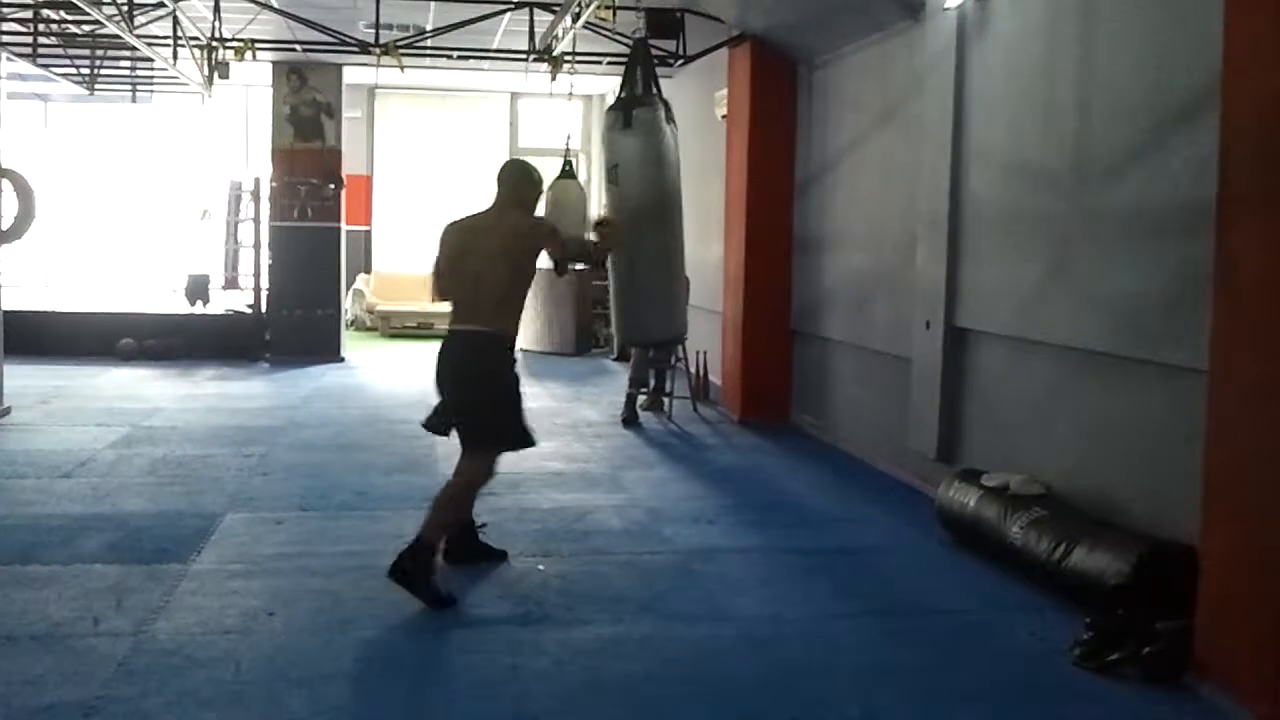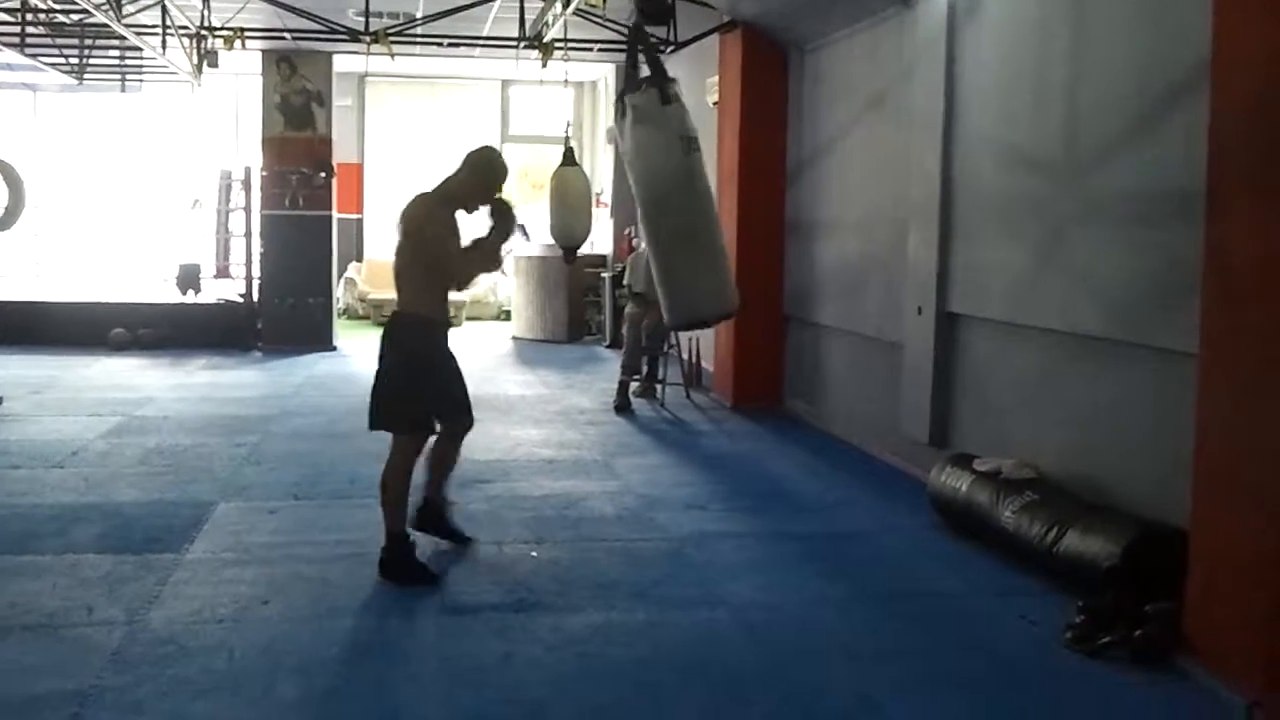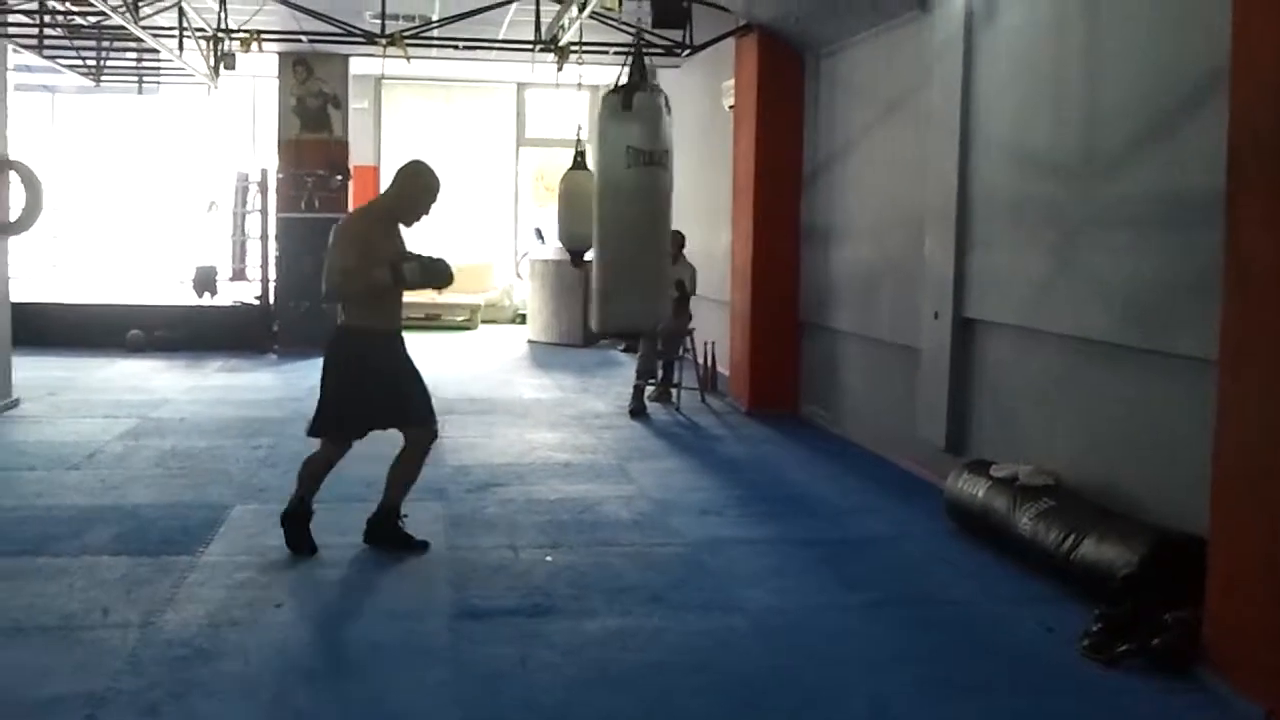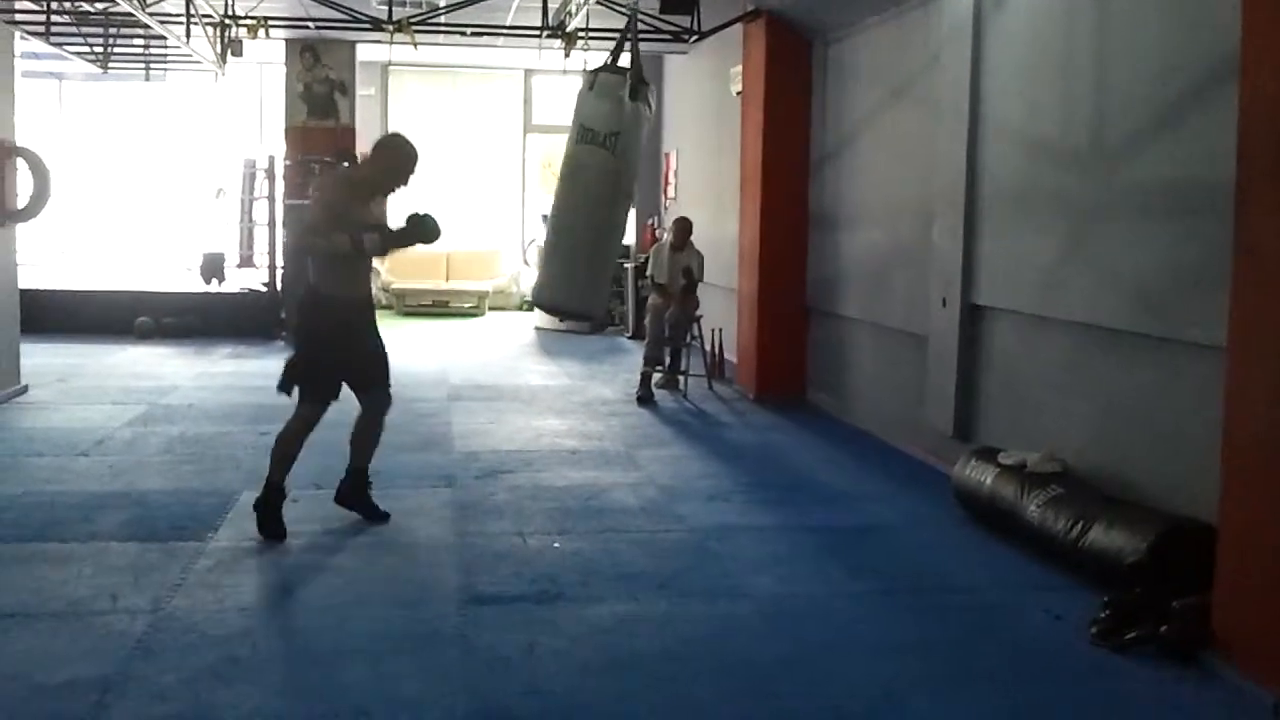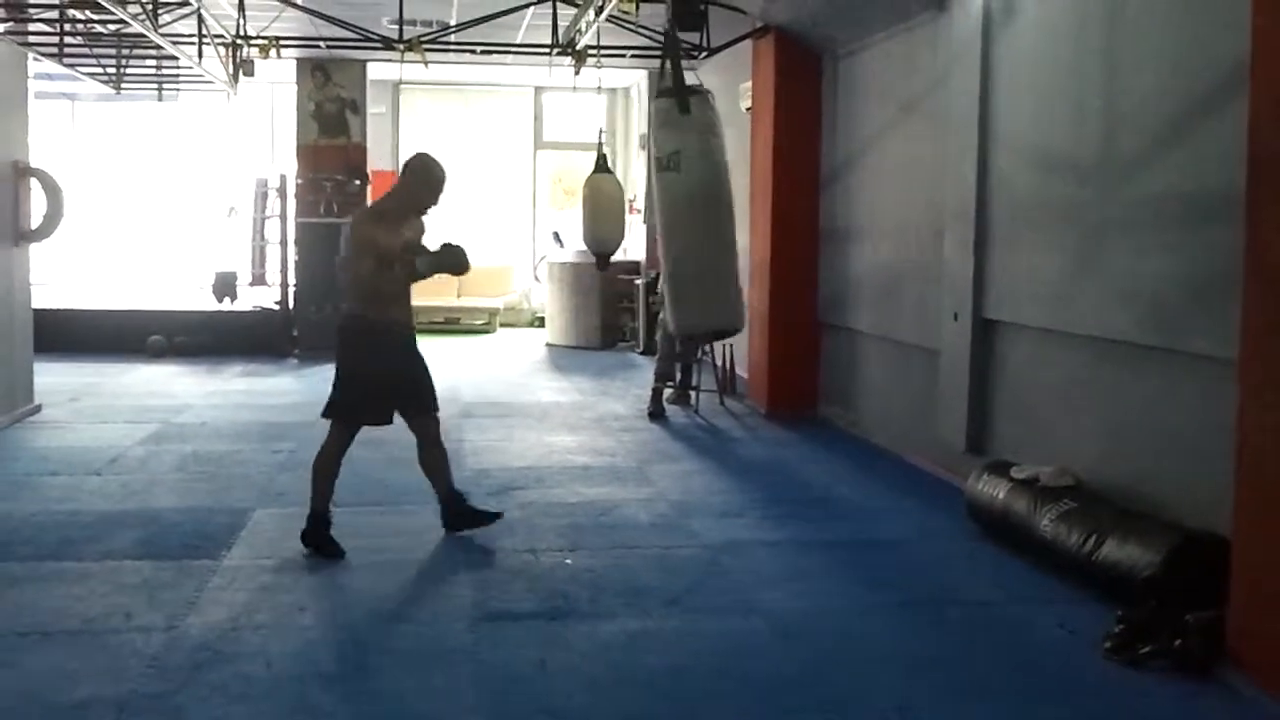
dt=0.7s
person 1, frame 1
left shoulder: (458, 230)
right shoulder: (528, 229)
left elbow: (444, 288)
right elbow: (586, 253)
right wrist: (605, 235)
left hip: (457, 348)
right hip: (488, 353)
left knee: (478, 451)
right knee: (478, 463)
left ankle: (461, 537)
right ankle: (417, 558)
person 1, frame 2
left shoulder: (443, 212)
right shoulder: (427, 211)
right elbow: (458, 277)
left wrist: (484, 248)
right wrist: (496, 238)
left hip: (430, 335)
right hip: (411, 335)
left knee: (456, 424)
right knee: (408, 443)
left ankle: (433, 510)
right ankle: (396, 552)
person 1, frame 3
left shoulder: (392, 230)
right shoulder: (355, 227)
right elbow: (336, 286)
left wrist: (422, 273)
right wrist: (399, 273)
left hip: (390, 346)
right hip: (355, 346)
left knee: (423, 434)
right knee: (335, 445)
left ankle: (386, 523)
right ankle: (297, 515)
person 1, frame 4
left shoulder: (373, 202)
right shoulder: (331, 192)
left elbow: (380, 246)
right elbow: (304, 245)
left wrist: (409, 233)
right wrist: (367, 240)
left hip: (358, 311)
right hip: (323, 312)
left knee: (378, 400)
right knee: (309, 411)
left ankle: (354, 487)
right ankle: (270, 500)
person 1, frame 5
left shoulder: (413, 225)
right shoulder: (364, 227)
right elbow: (360, 288)
left wrist: (439, 260)
right wrist: (417, 266)
left hip: (400, 335)
right hip: (365, 337)
left knee: (428, 425)
right knee: (343, 432)
left ankle: (453, 509)
right ankle: (317, 524)
